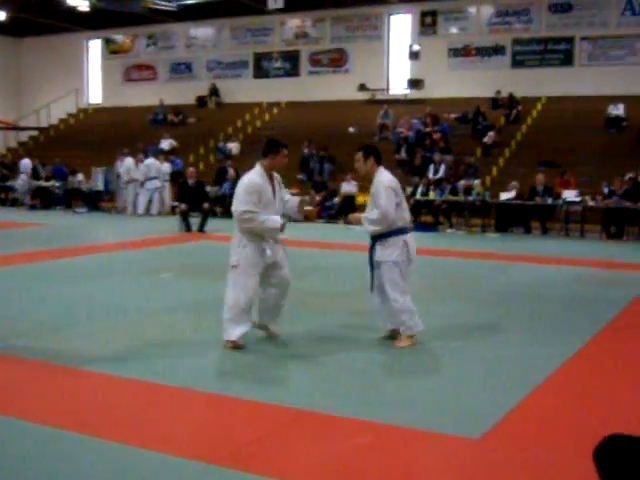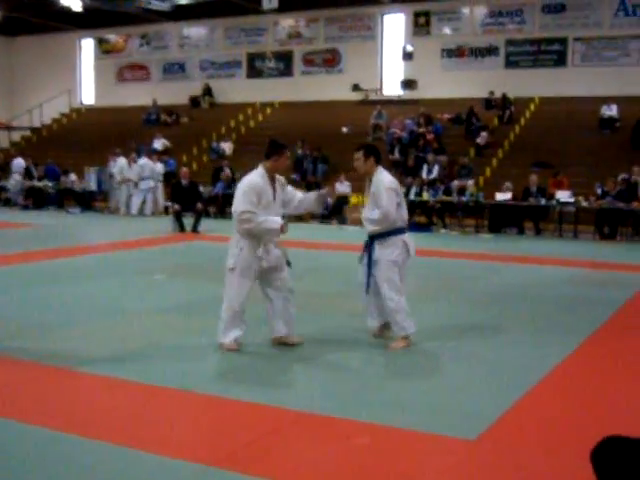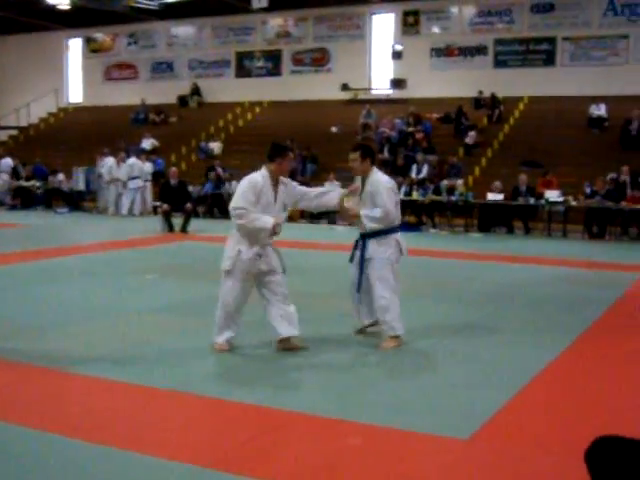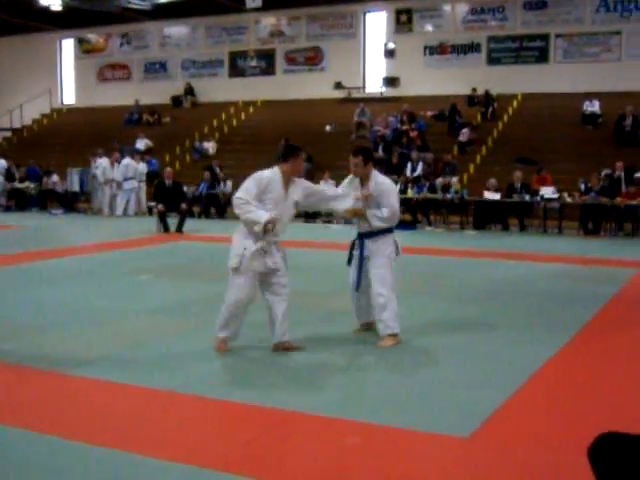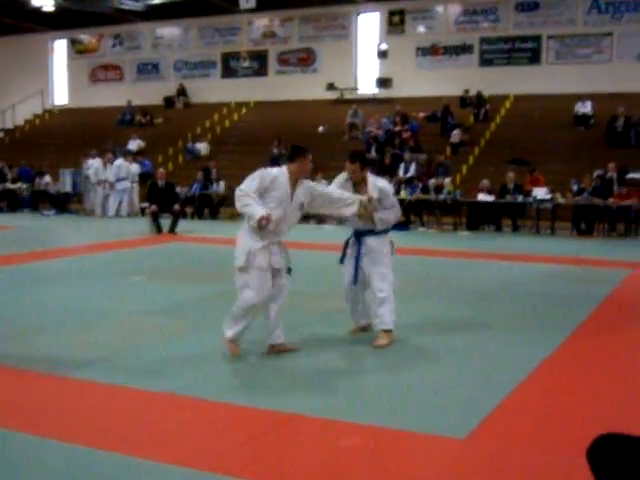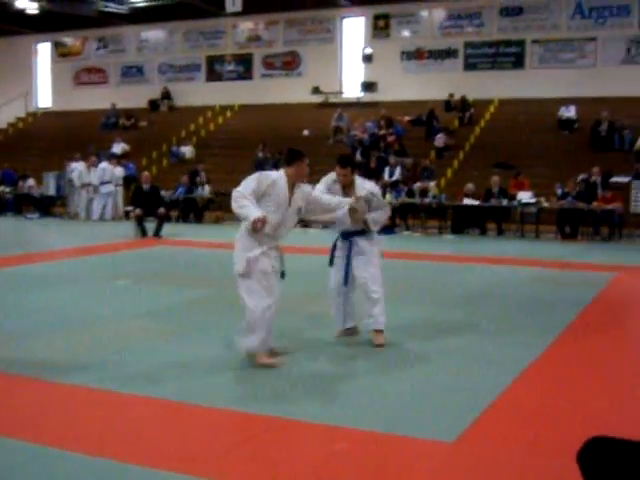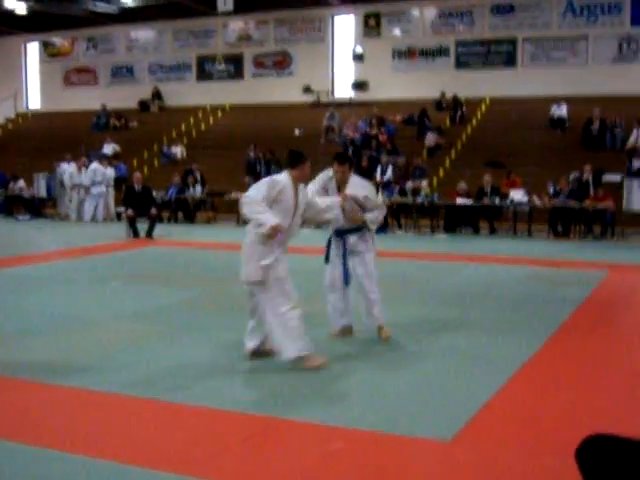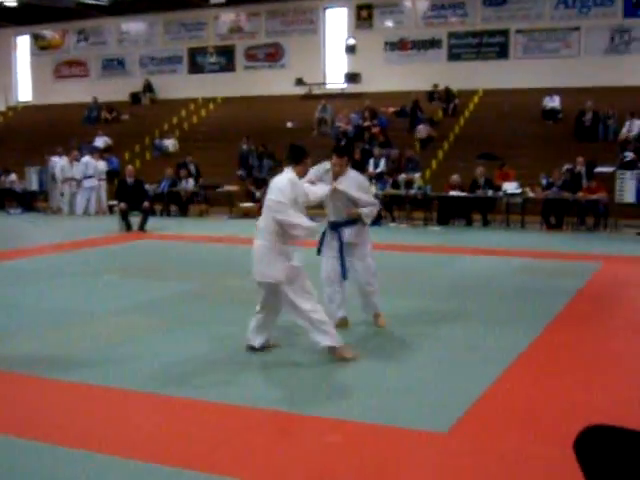
dt=0.1s
person 1, frame 1
left shoulder: (275, 179)
right shoulder: (250, 181)
left elbow: (284, 202)
right elbow: (244, 215)
left wrist: (301, 203)
right wrist: (275, 223)
left hip: (269, 242)
right hip: (249, 242)
left knee: (280, 282)
right knee: (243, 290)
left ankle: (265, 321)
right ankle: (232, 334)
person 1, frame 2
left shoulder: (280, 182)
right shoulder: (251, 182)
left elbow: (295, 202)
right elbow: (242, 215)
left wrist: (319, 196)
right wrist: (275, 224)
left hip: (269, 246)
right hip: (247, 246)
left knee: (281, 289)
right knee: (239, 295)
left ankle: (283, 333)
right ankle: (228, 336)
person 1, frame 3
left shoulder: (286, 185)
right shoulder: (251, 182)
left elbow: (311, 197)
right elbow: (239, 211)
left wrist: (340, 195)
right wrist: (267, 223)
left hip: (265, 249)
right hip: (243, 248)
left knee: (277, 292)
right knee: (233, 297)
left ankle: (286, 337)
right ankle: (221, 337)
person 1, frame 4
left shoulder: (300, 187)
right shoulder: (263, 178)
left elbow: (326, 195)
right elbow: (241, 200)
left wrist: (356, 197)
right wrist: (262, 217)
left hip: (270, 247)
right hip: (248, 244)
left knee: (279, 292)
right knee: (241, 294)
left ankle: (281, 339)
right ankle: (223, 335)
person 1, frame 5
left shoulder: (306, 188)
right shoulder: (268, 176)
left elbow: (333, 199)
right elbow: (243, 194)
left wrist: (359, 202)
right wrist: (259, 213)
left hip: (274, 245)
right hip: (253, 242)
left knee: (276, 294)
right knee: (257, 294)
left ankle: (275, 341)
right ankle: (232, 334)
person 1, frame 6
left shoulder: (303, 191)
right shoulder: (267, 179)
left elbow: (324, 204)
right elbow: (240, 195)
left wrist: (348, 205)
right wrist: (254, 216)
left hip: (268, 248)
right hip: (252, 247)
left knee: (265, 299)
right knee: (264, 299)
left ankle: (262, 345)
right ankle: (254, 348)
person 1, frame 7
left shoulder: (300, 192)
right shoulder: (274, 183)
left elbow: (317, 208)
right elbow: (250, 201)
left wrist: (339, 202)
right wrist: (269, 222)
left hip: (272, 251)
right hip: (260, 251)
left knee: (266, 302)
right knee: (285, 303)
left ankle: (256, 345)
right ankle: (299, 353)
person 1, frame 8
left shoulder: (293, 182)
right shoulder: (285, 181)
left elbow: (308, 195)
right elbow: (278, 208)
left wrist: (329, 188)
right wrist: (305, 226)
left hip: (271, 247)
right hip: (275, 249)
left knee: (271, 299)
right knee: (304, 298)
left ankle: (257, 340)
right ankle: (333, 345)
person 2, frame 1
left shoulder: (384, 182)
right shoulder: (380, 180)
left elbow: (385, 216)
left wrist: (362, 218)
right wrist: (365, 217)
left hip: (394, 244)
right hip: (386, 242)
left knee: (396, 291)
right knee: (382, 289)
left ankle: (410, 332)
right ankle: (395, 328)
person 2, frame 2
left shoulder: (385, 182)
right shoulder: (373, 180)
left elbow: (387, 216)
left wrist: (362, 217)
right wrist: (362, 214)
left hip: (391, 244)
right hip: (377, 242)
left knee: (391, 290)
right knee: (371, 285)
left ankle: (404, 334)
right ankle: (383, 323)
person 2, frame 3
left shoulder: (382, 183)
right shoulder: (362, 180)
left elbow: (386, 214)
right elbow: (366, 207)
left wrist: (360, 214)
right wrist: (352, 211)
left hip: (384, 242)
right hip: (369, 241)
left knee: (384, 289)
right knee: (360, 284)
left ankle: (394, 334)
right ankle: (369, 319)
person 2, frame 4
left shoulder: (384, 184)
right shoulder: (353, 180)
left elbow: (392, 214)
left wrist: (365, 213)
right wrist: (350, 207)
left hip: (382, 242)
right hip: (362, 241)
left knee: (382, 288)
right knee: (358, 285)
left ankle: (391, 333)
right ankle: (367, 320)
person 2, frame 5
left shoulder: (381, 186)
right shoulder: (344, 180)
left elbow: (395, 213)
left wrist: (372, 216)
left hip: (376, 240)
right hip: (356, 239)
left knee: (381, 285)
right knee: (353, 284)
left ankle: (386, 330)
right ankle: (363, 322)
person 2, frame 6
left shoulder: (369, 188)
right shoulder: (331, 181)
left elbow: (384, 210)
right elbow: (318, 196)
left wrist: (367, 219)
left hip: (365, 242)
right hip: (344, 242)
left knee: (371, 285)
right knee: (338, 286)
left ankle: (378, 329)
right ankle: (348, 326)
person 2, frame 7
left shoulder: (363, 187)
right shoulder: (327, 177)
left elbow: (380, 210)
right elbow: (312, 192)
left wrist: (365, 219)
left hip: (359, 239)
right hip: (337, 240)
left knee: (368, 283)
right knee: (333, 284)
left ankle: (379, 324)
right ankle: (343, 325)
person 2, frame 8
left shoulder: (358, 180)
right shoulder: (323, 169)
left elbow: (373, 205)
right elbow: (306, 183)
left wrist: (362, 214)
left hip: (355, 232)
right hip: (333, 233)
left knee: (365, 275)
right knee: (330, 277)
left ankle: (375, 312)
right ankle: (339, 316)
